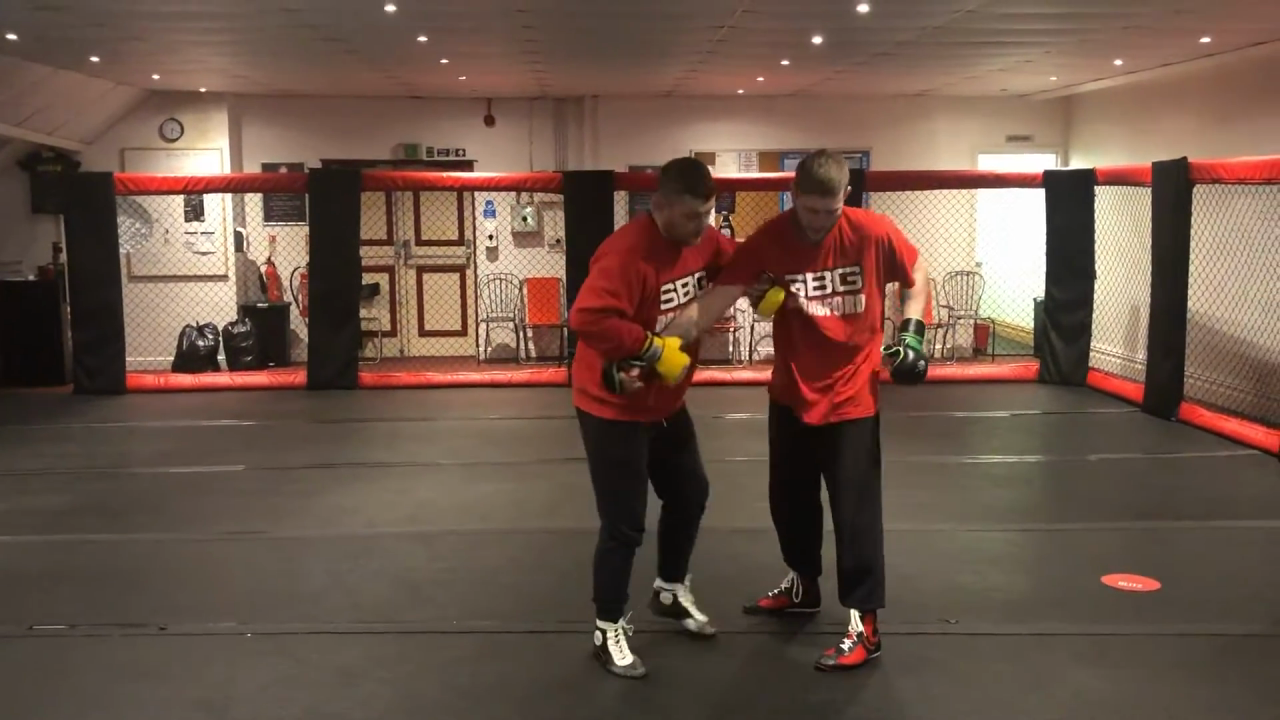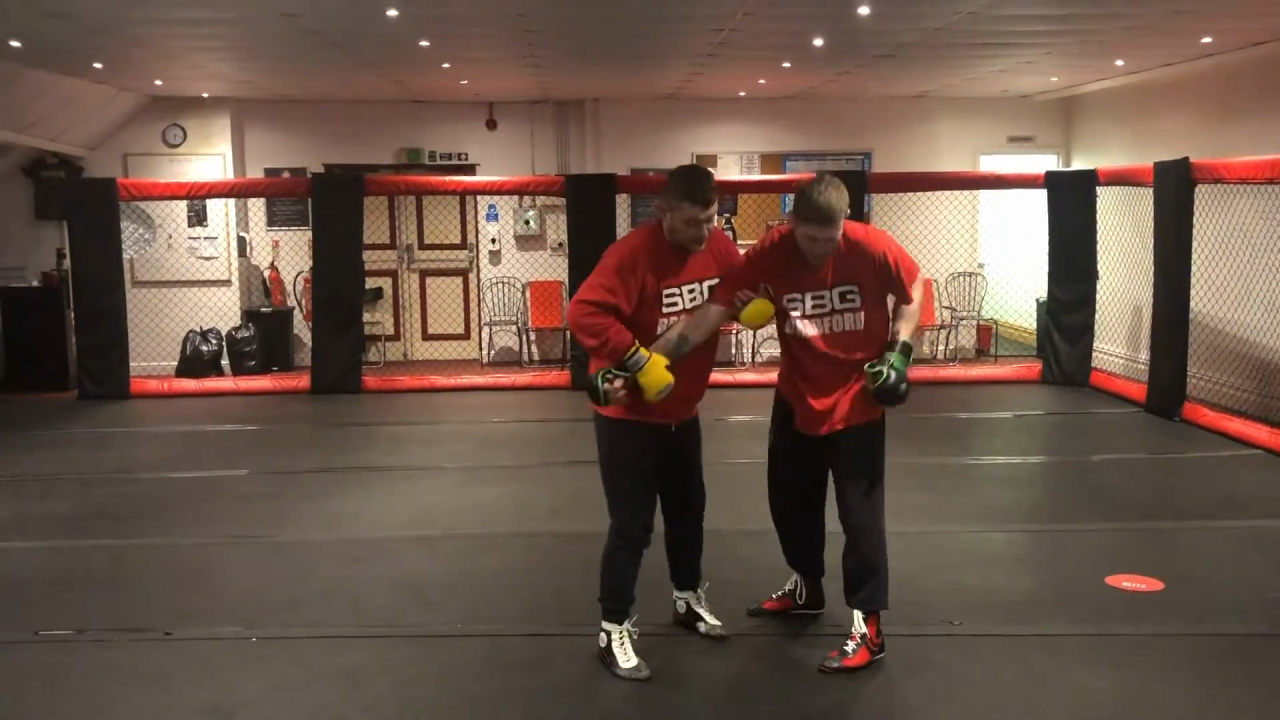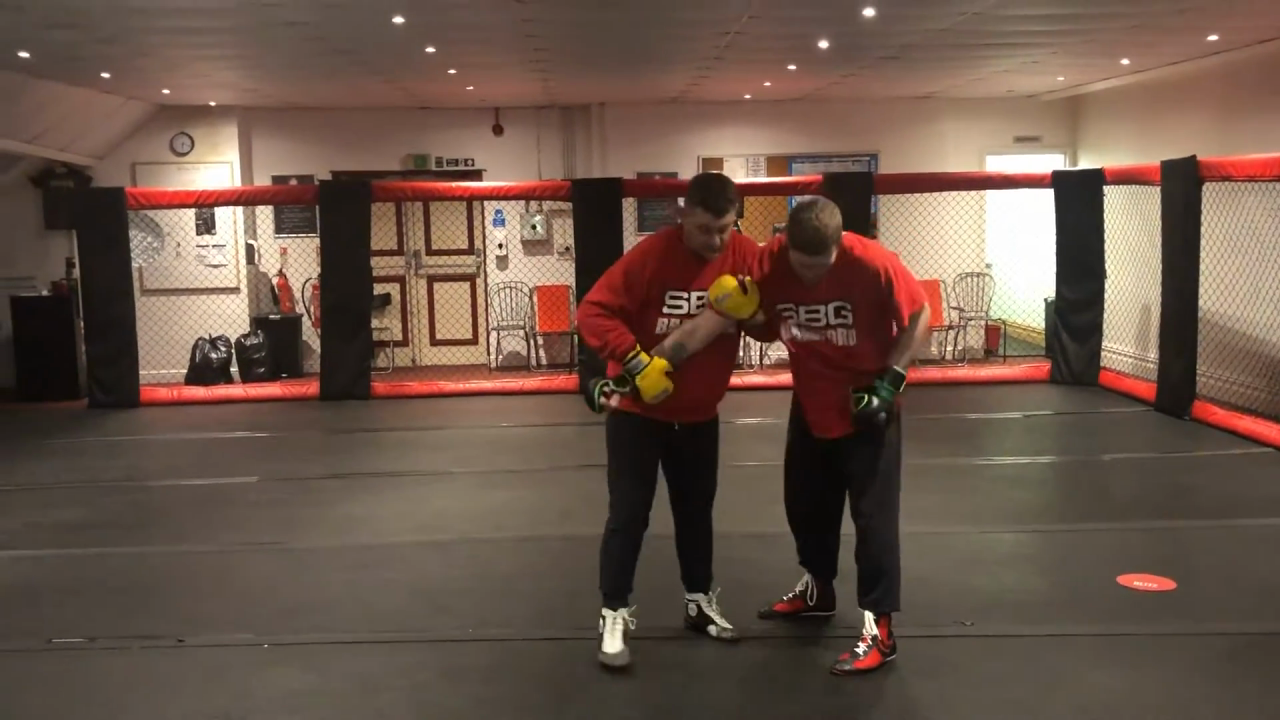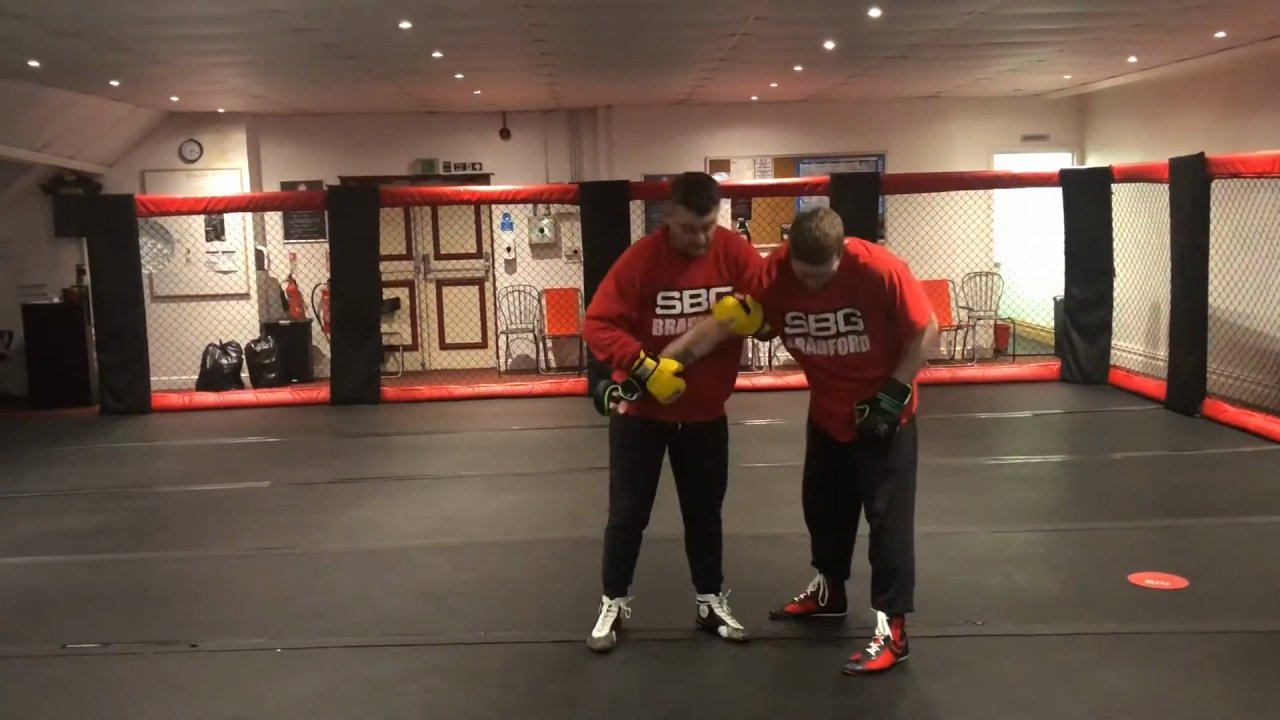
dt=0.2s
person 1, frame 1
left shoulder: (701, 240)
right shoulder: (627, 251)
right elbow: (588, 317)
right wrist: (655, 351)
left hip: (665, 403)
right hip: (613, 407)
left knee: (690, 494)
right knee: (624, 524)
left ankle: (671, 590)
right ankle: (609, 630)
person 1, frame 2
left shoulder: (717, 245)
right shoulder: (633, 254)
left elbow: (746, 287)
right elbow: (584, 313)
right wrist: (641, 362)
left hip: (680, 411)
right hip: (627, 412)
left knee: (687, 509)
right knee: (632, 525)
left ankle: (688, 599)
right ankle: (614, 631)
person 1, frame 3
left shoulder: (745, 254)
right shoulder: (651, 256)
right elbow: (594, 312)
right wrist: (639, 364)
left hip: (698, 414)
right hip: (638, 408)
left knee: (696, 512)
right knee: (628, 515)
left ankle: (699, 602)
right ankle: (614, 616)
person 1, frame 4
left shoulder: (736, 252)
right shoulder: (640, 258)
right elbow: (598, 324)
left wrist: (749, 314)
right wrist: (647, 368)
left hip: (705, 413)
right hip: (641, 409)
left knee: (705, 513)
right knee: (627, 514)
left ankle: (711, 603)
right ankle: (614, 604)
person 2, frame 1
left shoulder: (874, 232)
right shoulder: (768, 242)
left elbow: (916, 273)
right elbow: (713, 301)
left wrist: (911, 332)
left hip: (852, 399)
right hip: (790, 398)
left knee: (855, 510)
right knee: (789, 500)
left ankle: (864, 624)
right ankle: (802, 584)
person 2, frame 2
left shoulder: (874, 248)
right shoulder: (767, 256)
left elbow: (912, 291)
right elbow: (708, 315)
left wrist: (898, 353)
left hip: (857, 404)
right hip: (795, 401)
left knee: (860, 512)
right knee: (789, 500)
left ankle: (867, 625)
right ankle: (806, 586)
person 2, frame 3
left shoulder: (874, 264)
right shoulder: (767, 265)
left elbow: (919, 318)
right elbow: (712, 320)
left wrist: (890, 381)
left hip: (867, 407)
right hip: (810, 406)
left knee: (873, 513)
right knee: (804, 502)
left ankle: (879, 628)
right ankle: (817, 588)
person 2, frame 4
left shoulder: (880, 269)
right shoulder: (773, 274)
left elbow: (925, 331)
right elbow: (717, 326)
left wrist: (892, 394)
left hip: (883, 410)
right hip: (826, 412)
left knee: (887, 513)
right knee: (822, 505)
left ankle: (892, 628)
right ankle: (829, 590)
